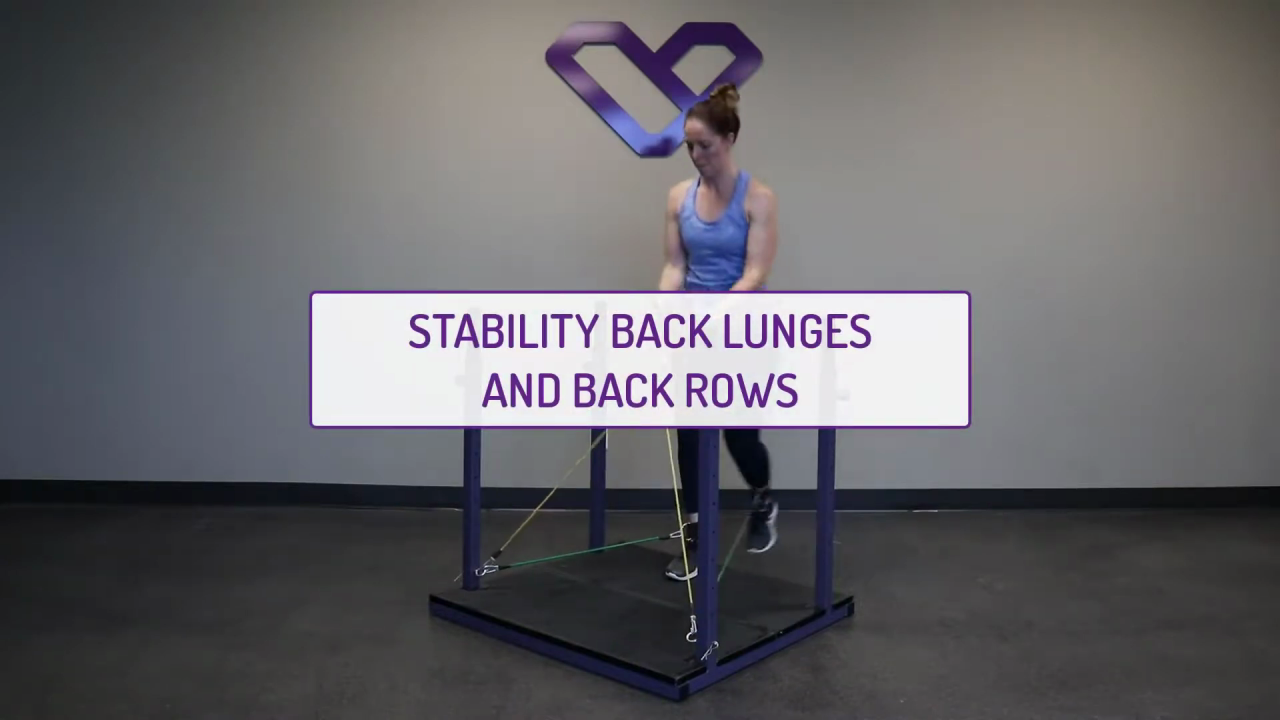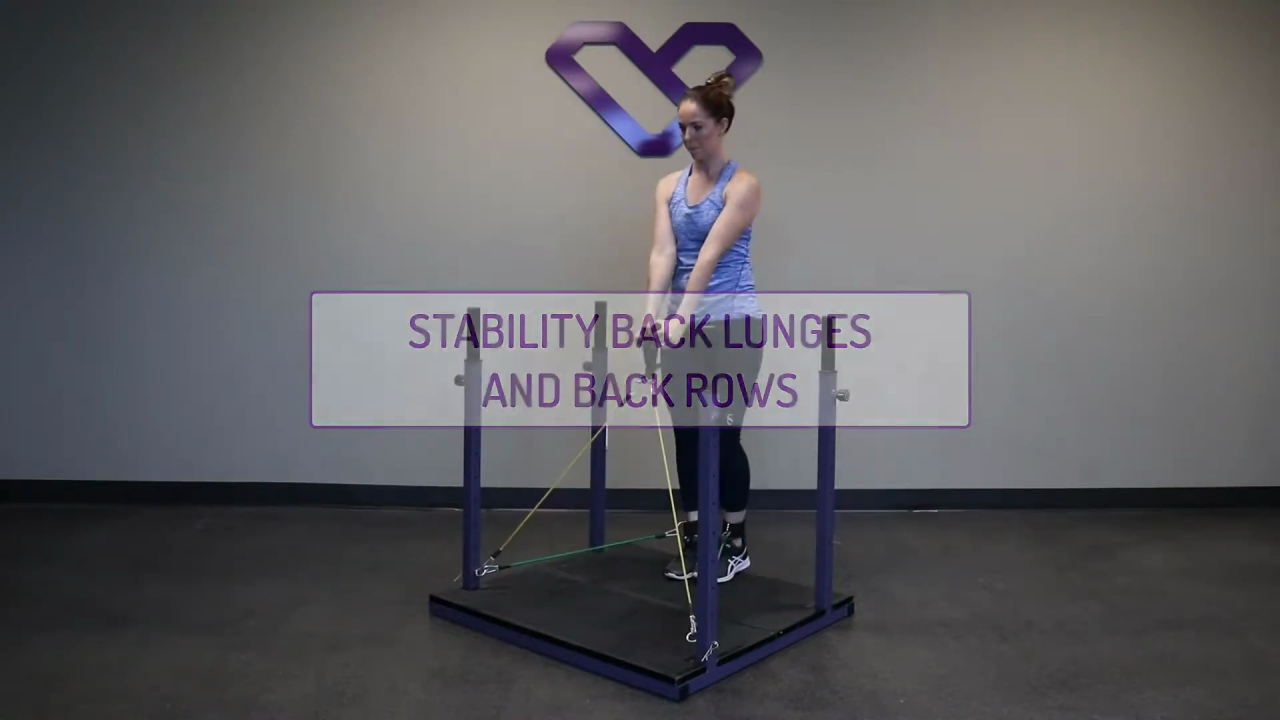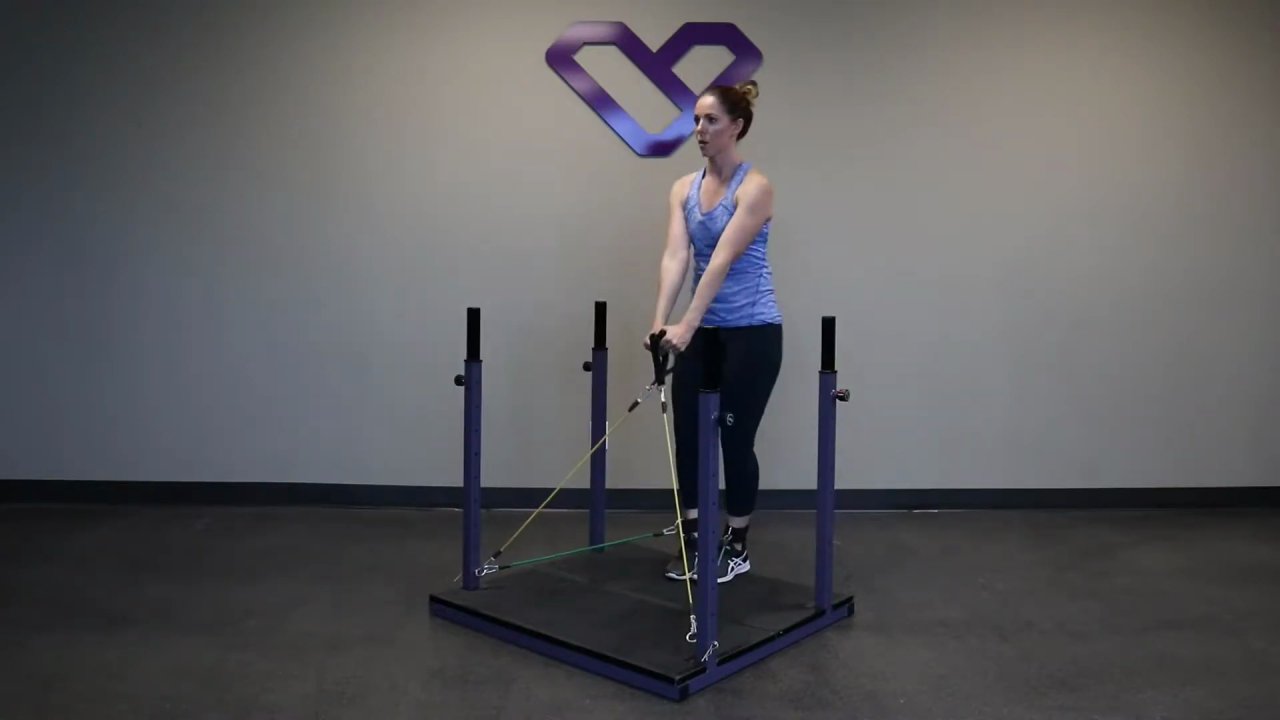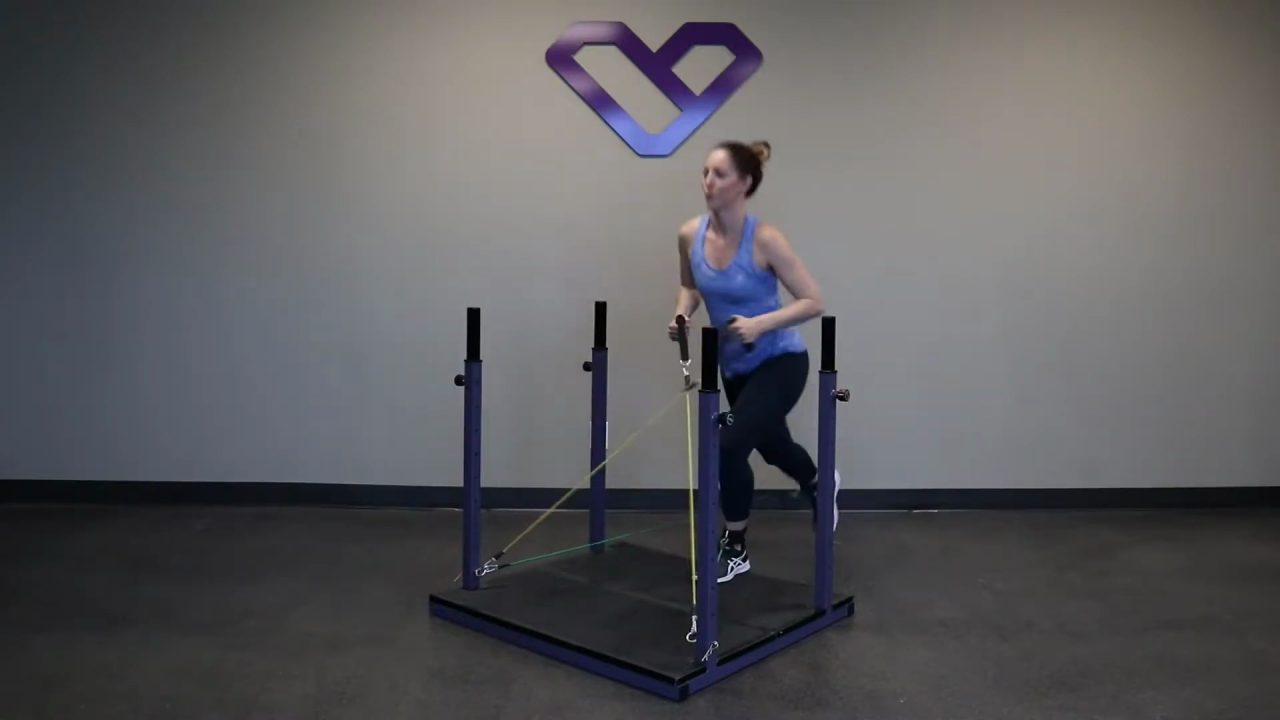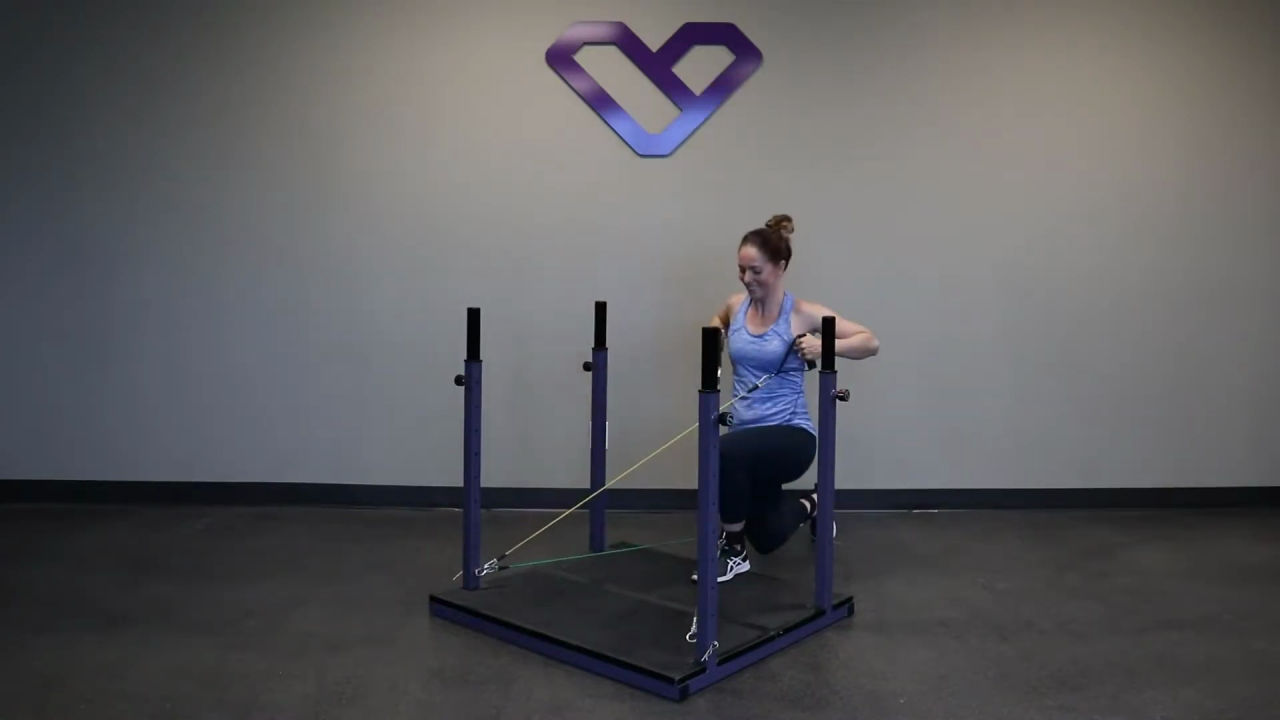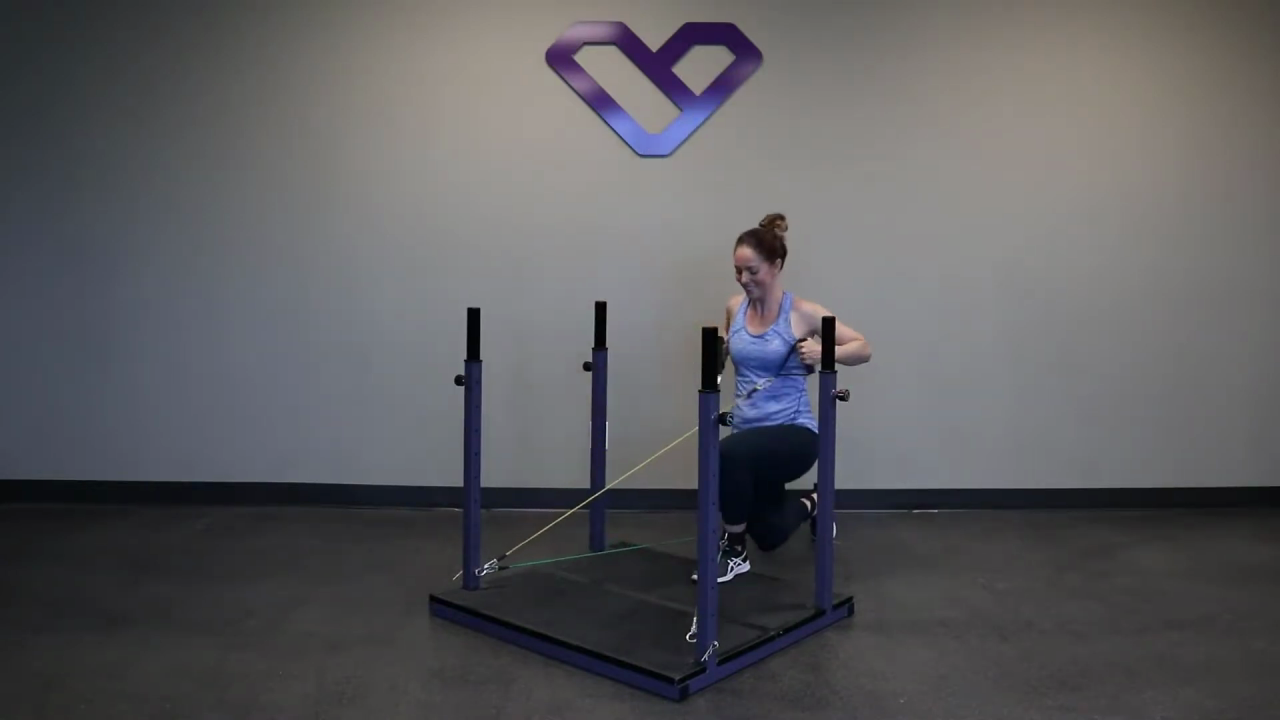
dt=0.5s
person 1, frame 1
left shoulder: (757, 197)
right shoulder: (679, 197)
left elbow: (757, 274)
right elbow: (675, 267)
left knee: (740, 436)
right knee: (688, 434)
left ankle: (763, 505)
right ankle: (694, 537)
person 1, frame 2
left shoulder: (743, 185)
right shoulder: (669, 186)
left elbow: (711, 256)
right elbow: (663, 253)
left wrist: (682, 319)
right wrist: (653, 314)
left hip: (732, 325)
right hip: (682, 326)
left knee: (723, 435)
right knee: (686, 434)
left ankle: (736, 543)
right ankle: (691, 538)
person 1, frame 3
left shoulder: (755, 186)
right shoulder: (684, 187)
left elbow: (722, 262)
right elbow: (675, 256)
left wrist: (686, 325)
right wrist: (660, 320)
left hip: (752, 328)
right hip: (702, 327)
left knee: (735, 438)
right knee: (686, 432)
left ankle: (736, 545)
right ankle: (693, 537)
person 1, frame 4
left shoulder: (764, 239)
right shoulder: (690, 235)
left elbow: (813, 303)
right elbow: (689, 286)
left wrist: (763, 322)
right wrist: (682, 314)
left hip: (778, 361)
right hip: (734, 366)
left knee: (729, 445)
right knee: (772, 444)
left ankle: (734, 550)
right ankle: (821, 484)
person 1, frame 5
left shoulder: (802, 313)
right shoulder: (736, 305)
left elbow: (870, 342)
right elbow: (720, 321)
left wrist: (824, 347)
left hip: (791, 435)
right hip: (749, 434)
left knee: (726, 452)
right knee: (768, 537)
left ankle: (733, 551)
right ankle: (813, 504)
person 1, frame 6
left shoulder: (803, 312)
right shoulder: (735, 308)
left elbow: (863, 349)
left wrist: (822, 352)
left hip: (793, 431)
right hip: (749, 428)
left knee: (729, 454)
right knee: (769, 536)
left ankle: (733, 551)
right ankle: (814, 505)
